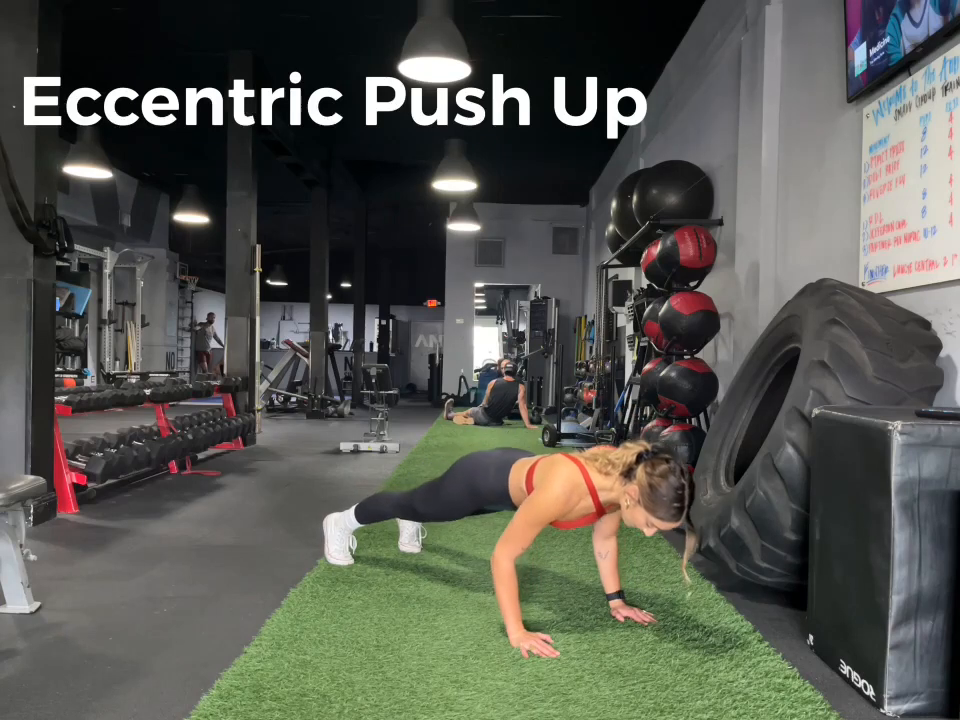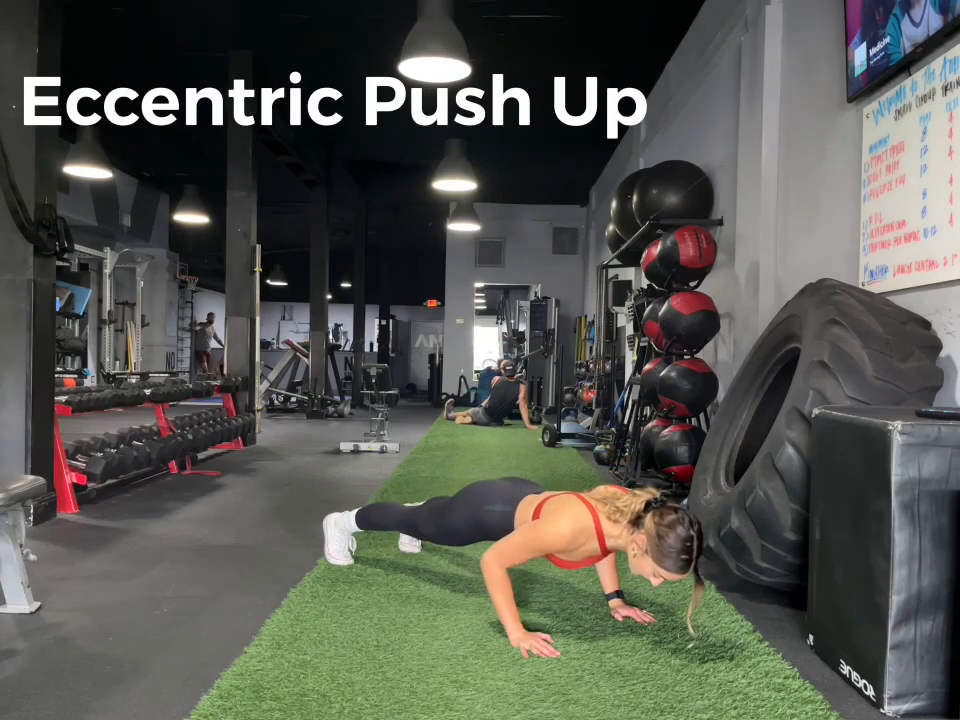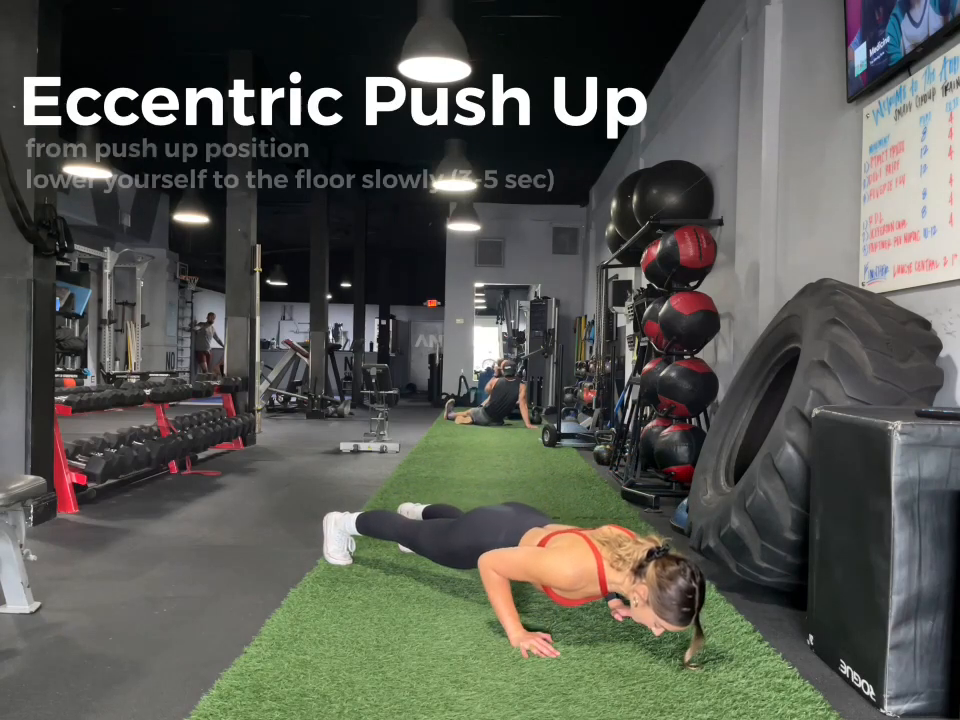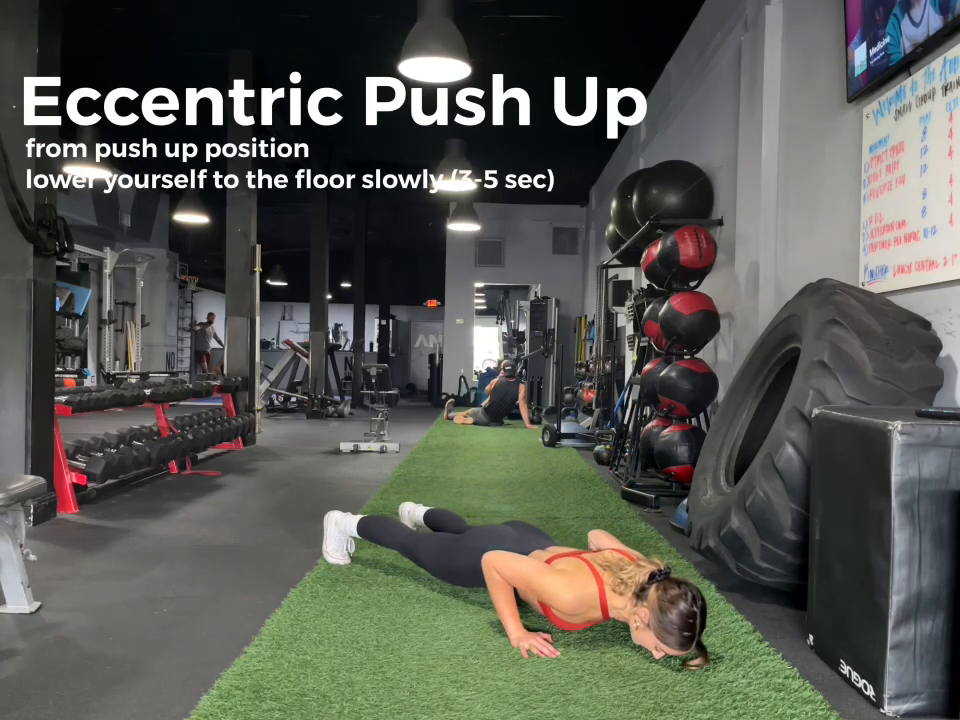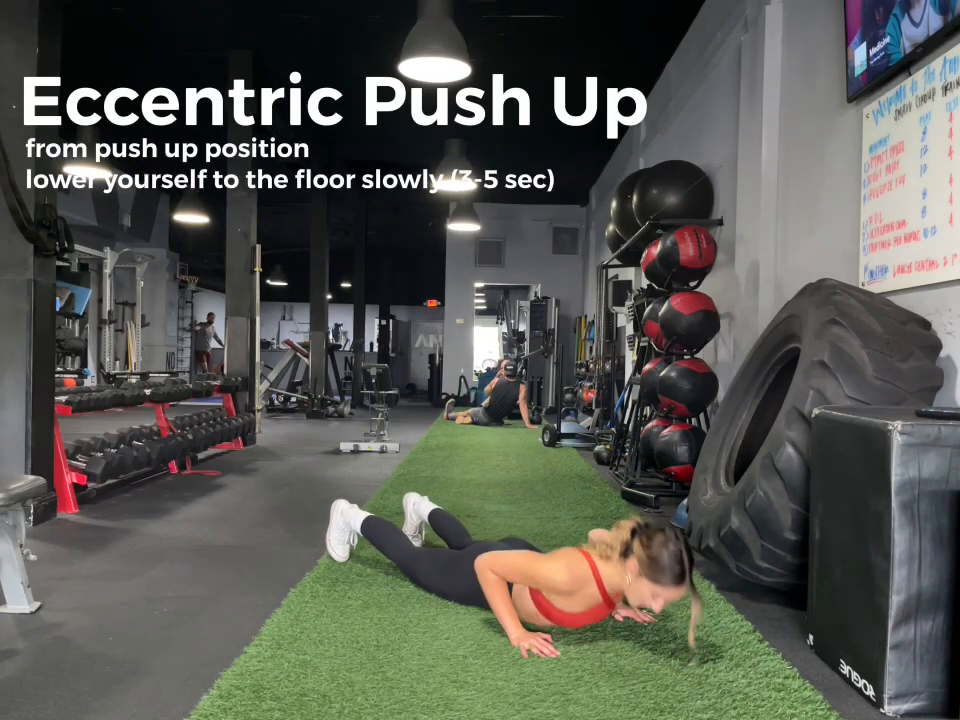
dt=1s
person 1, frame 1
left shoulder: (626, 479)
right shoulder: (565, 488)
left elbow: (604, 538)
right elbow: (503, 556)
left wrist: (616, 599)
right wrist: (517, 632)
left hip: (515, 471)
right hip: (483, 480)
right knee: (411, 504)
left ankle: (412, 523)
right ankle: (341, 522)
person 1, frame 2
left shoulder: (633, 514)
right shoulder: (570, 527)
right elbow: (492, 562)
left wrist: (615, 599)
right wrist: (516, 632)
left hip: (521, 498)
right hip: (487, 511)
right knee: (414, 523)
left ankle: (416, 513)
right ankle: (342, 522)
person 1, frame 3
left shoulder: (639, 554)
right shoulder: (573, 569)
right elbow: (489, 564)
left wrist: (613, 600)
right wrist: (516, 633)
left hip: (525, 525)
right hip: (488, 538)
left knee: (457, 519)
right knee: (412, 537)
left ankle: (415, 511)
right ankle: (343, 523)
person 1, frame 4
left shoulder: (639, 569)
right shoulder: (574, 595)
left elbow: (597, 536)
right elbow: (493, 563)
right wrist: (516, 634)
left hip: (528, 542)
right hip: (493, 554)
left knee: (462, 531)
right knee: (413, 546)
left ankle: (416, 512)
right ankle: (344, 523)
person 1, frame 5
left shoulder: (630, 558)
right shoulder: (568, 575)
left elbow: (597, 535)
right elbow: (486, 565)
left wrist: (618, 602)
right wrist: (516, 634)
left hip: (521, 555)
right hip: (485, 573)
left knee: (463, 544)
right knee: (412, 560)
left ankle: (421, 509)
right ankle: (351, 517)
